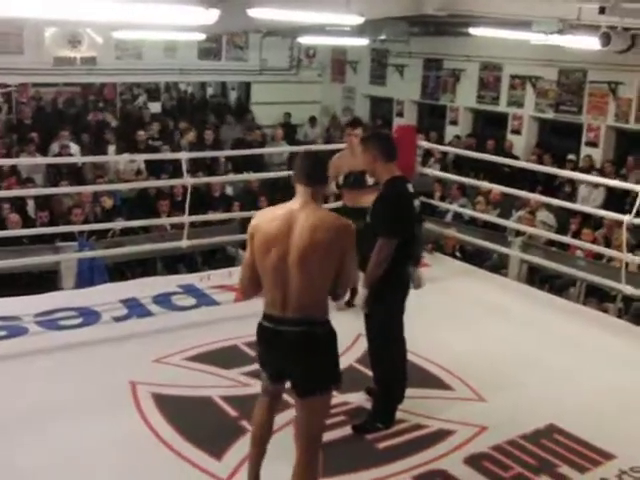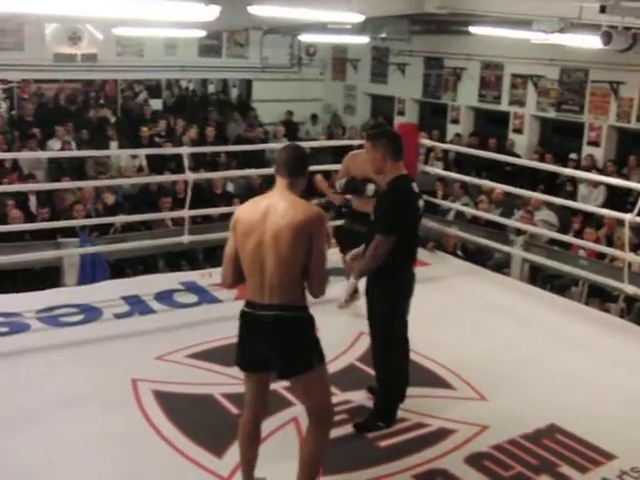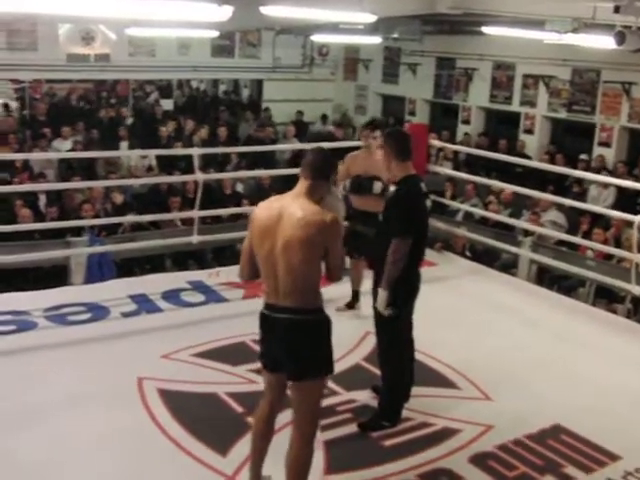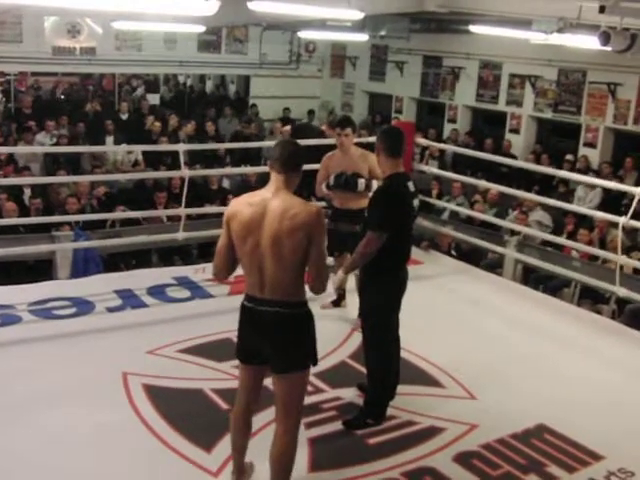
dt=0.5s
person 1, frame 1
left shoulder: (260, 221)
right shoulder: (341, 229)
left elbow: (246, 289)
right elbow: (339, 292)
left hip: (270, 332)
right hip: (313, 337)
left knee: (268, 396)
right knee: (308, 443)
person 1, frame 2
left shoulder: (243, 212)
right shoulder: (312, 216)
left elbow: (229, 279)
right elbow: (317, 289)
left hip: (251, 320)
right hip: (291, 323)
left knee: (253, 410)
right knee: (321, 417)
person 1, frame 3
left shoulder: (261, 210)
right shoulder: (326, 220)
left elbow: (246, 273)
right elbow: (335, 275)
left hip: (270, 319)
right hip: (307, 325)
left knee: (271, 399)
right knee: (304, 426)
person 1, frame 4
left shoulder: (236, 208)
right shoulder: (310, 214)
left elbow: (220, 272)
right elbow: (317, 286)
right wrist: (316, 256)
left hip: (251, 313)
right hip: (290, 319)
left knee: (245, 398)
right knee: (288, 419)
person 2, frame 1
left shoulder: (389, 196)
right shoulder: (404, 186)
left elbow: (384, 248)
left wrist: (365, 286)
left hip: (385, 282)
right hip: (398, 276)
left knee: (381, 344)
right knee: (393, 336)
left ankle: (383, 413)
right ankle: (394, 390)
person 2, frame 2
left shoulder: (393, 194)
right shoulder: (409, 186)
left elbow: (382, 246)
left wrist: (355, 277)
right wrist: (362, 251)
left hip: (387, 280)
right hip: (401, 274)
left knee: (384, 343)
right knee: (396, 337)
left ankle: (385, 411)
right ankle: (396, 389)
person 2, frame 3
left shoulder: (402, 195)
right shoulder: (416, 185)
left elbow: (399, 248)
left wrist: (384, 288)
left hip: (396, 281)
right hip: (408, 277)
left knee: (390, 342)
right knee: (401, 336)
left ankle: (389, 411)
right ankle: (400, 388)
person 2, frame 4
left shoulder: (387, 192)
right shoulder: (408, 185)
left elbow: (372, 243)
left wrist: (344, 271)
left hip: (380, 277)
right hip: (396, 271)
left knee: (376, 340)
right knee: (388, 334)
left ankle: (374, 409)
right ankle: (386, 387)
person 3, frame 1
right shoulder: (338, 159)
right elbow: (329, 186)
left wrist: (372, 181)
right wrist: (340, 183)
right hip: (348, 212)
right ankle: (352, 295)
person 3, frame 2
right shoulder: (352, 157)
right elbow: (339, 183)
left wrist: (375, 191)
right hip: (353, 214)
right knee: (347, 255)
right ankle: (353, 291)
person 3, frame 3
right shoulder: (351, 158)
right elbow: (339, 185)
left wrist: (383, 188)
right wrist: (350, 187)
left hip: (379, 217)
right hip: (356, 215)
right knee: (355, 259)
right ankle: (355, 299)
person 3, frame 4
left shoulder: (367, 157)
right shoulder: (328, 159)
right elbow: (319, 190)
left wrist: (364, 185)
right wrist: (332, 185)
left hip: (360, 216)
right hip: (337, 214)
right knee: (339, 258)
right ankle: (340, 297)
